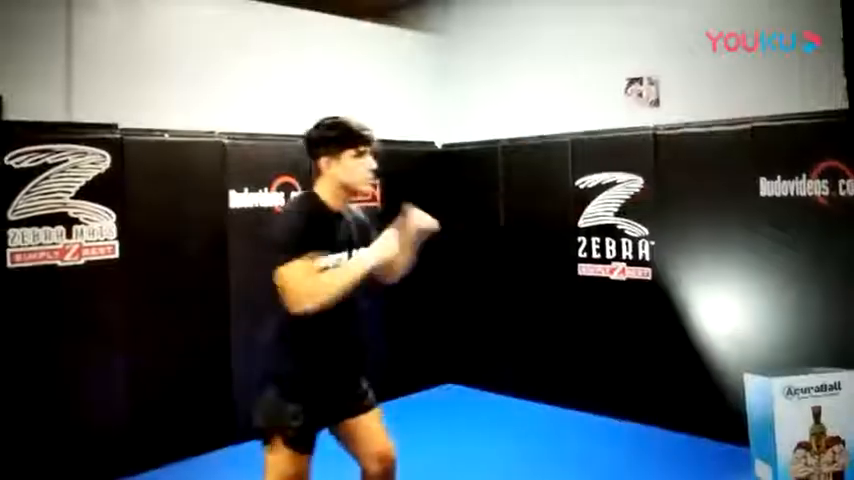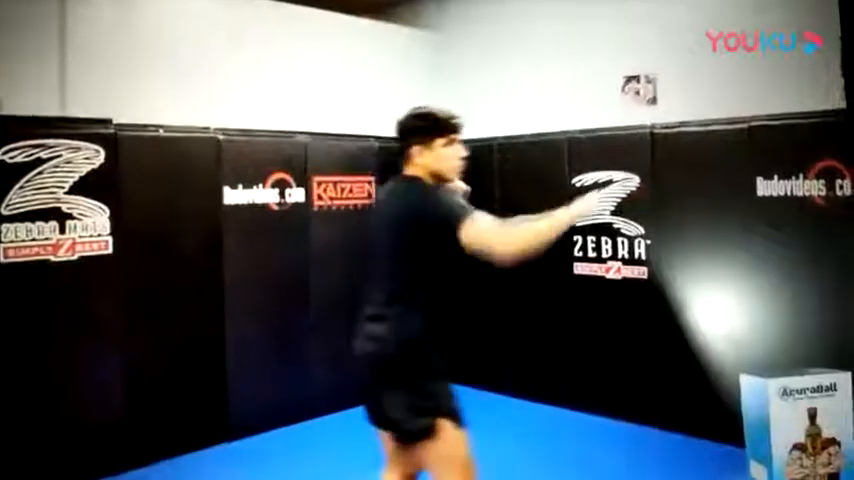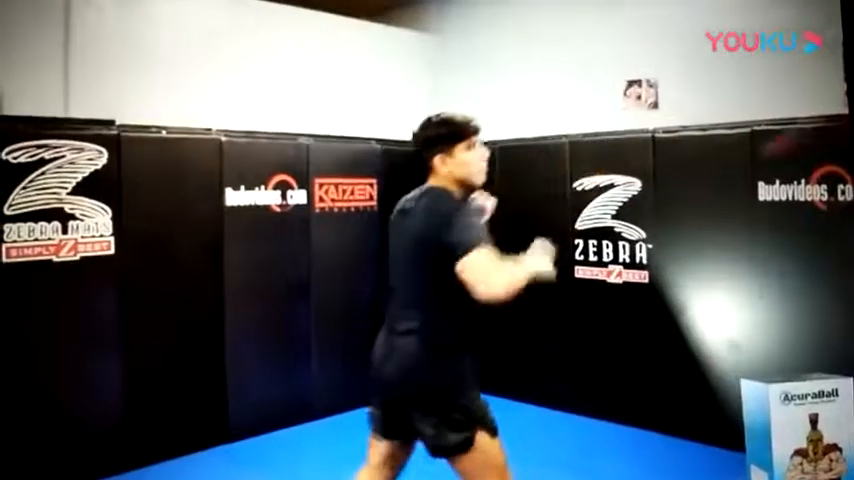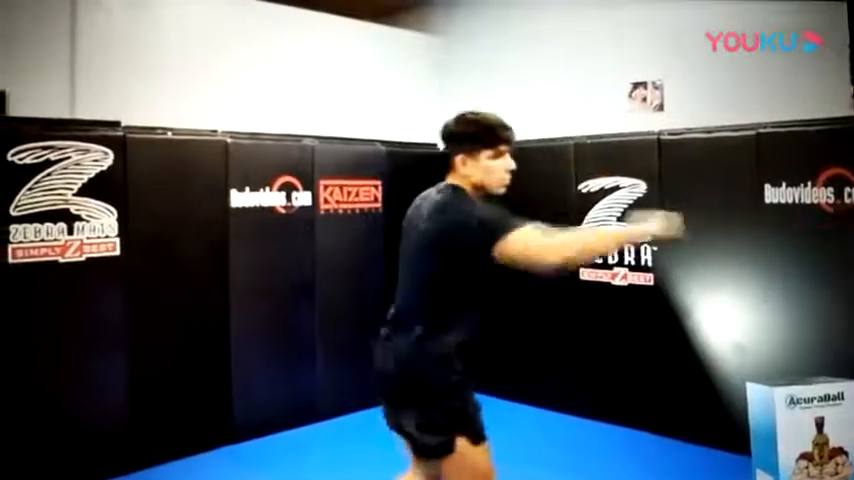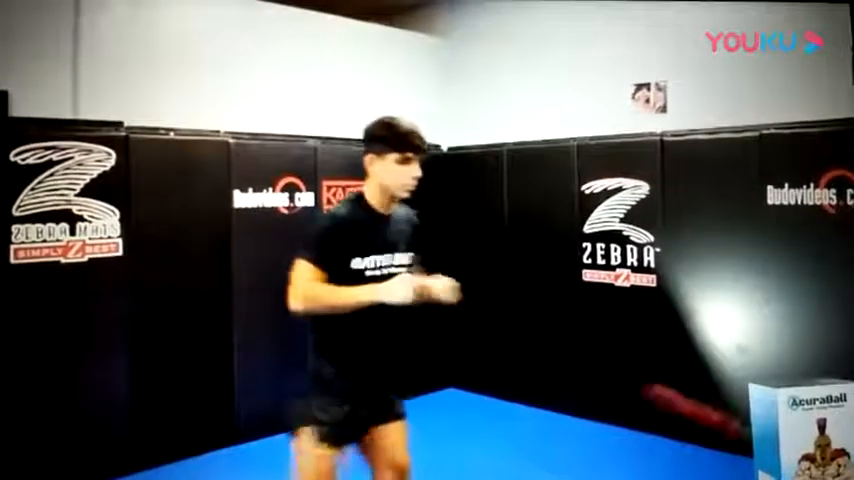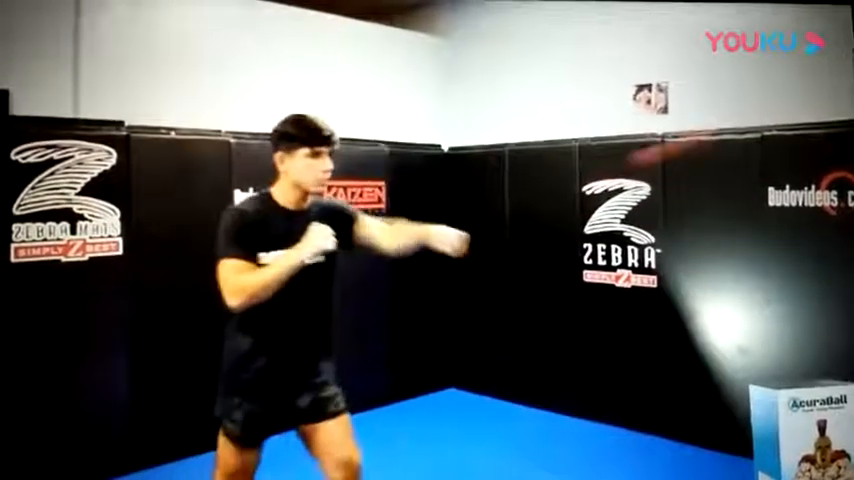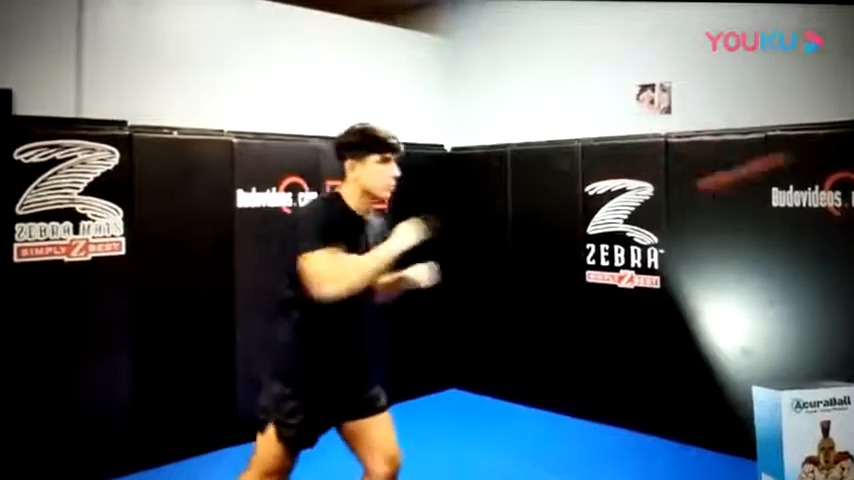
dt=0.7s
person 1, frame 1
left shoulder: (355, 220)
right shoulder: (286, 225)
left elbow: (388, 275)
right elbow: (304, 297)
left wrist: (410, 236)
right wrist: (372, 255)
left hip: (345, 372)
right hip: (299, 376)
person 1, frame 2
left shoulder: (392, 198)
right shoulder: (429, 202)
right elbow: (505, 245)
right wrist: (575, 211)
left hip: (380, 347)
right hip: (407, 357)
person 1, frame 3
left shoulder: (408, 208)
right shoulder: (452, 215)
right elbow: (490, 286)
right wrist: (533, 264)
left hip: (393, 361)
right hip: (436, 375)
person 1, frame 4
left shoulder: (431, 203)
right shoulder: (465, 215)
right elbow: (553, 251)
left wrist: (490, 246)
right wrist: (642, 228)
left hip: (401, 357)
right hip: (424, 370)
person 1, frame 5
left shoulder: (407, 222)
right shoulder: (338, 223)
right elbow: (300, 298)
left wrist: (429, 286)
right wrist: (378, 292)
left hip: (380, 371)
right hip: (333, 371)
person 1, frame 6
left shoulder: (329, 214)
right shoulder: (243, 218)
left elbow: (387, 237)
right elbow: (236, 294)
left wrist: (429, 233)
right wrist: (302, 251)
left hip: (312, 369)
right hip: (252, 372)
person 1, frame 7
left shoulder: (371, 225)
right shoulder: (325, 215)
right elbow: (328, 285)
left wrist: (406, 279)
right wrist: (393, 246)
left hip: (352, 367)
right hip: (306, 369)
